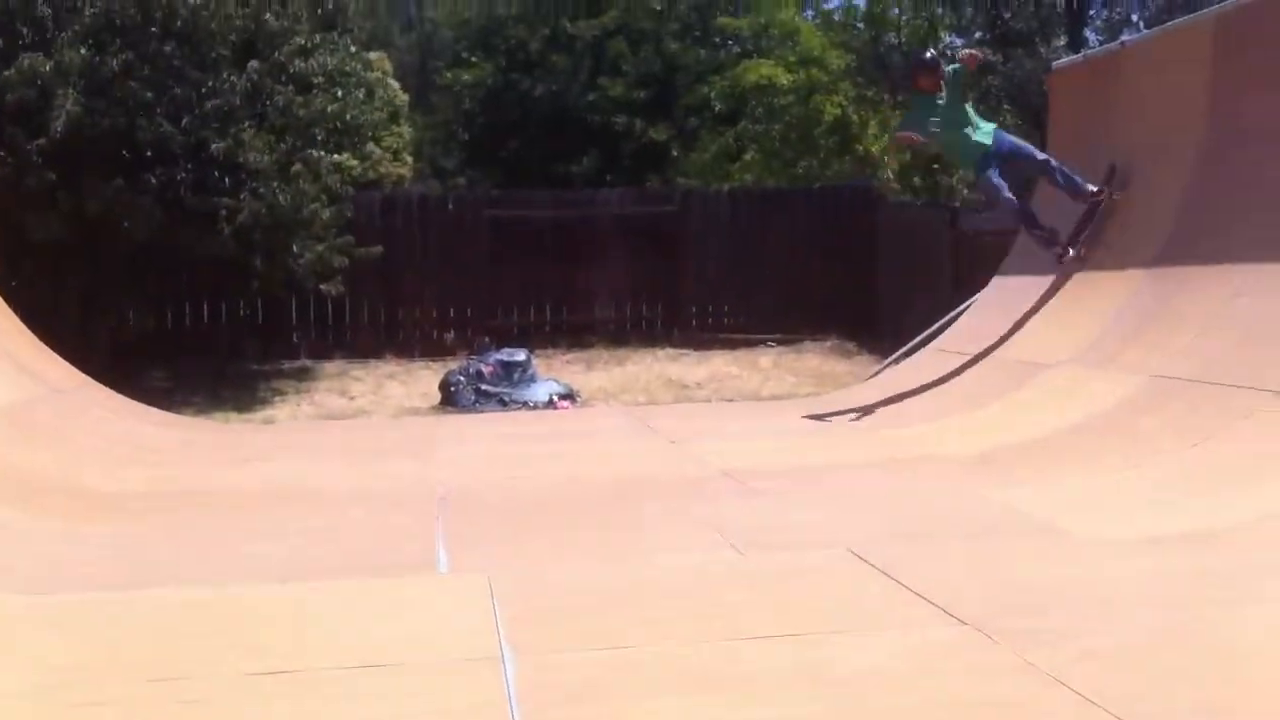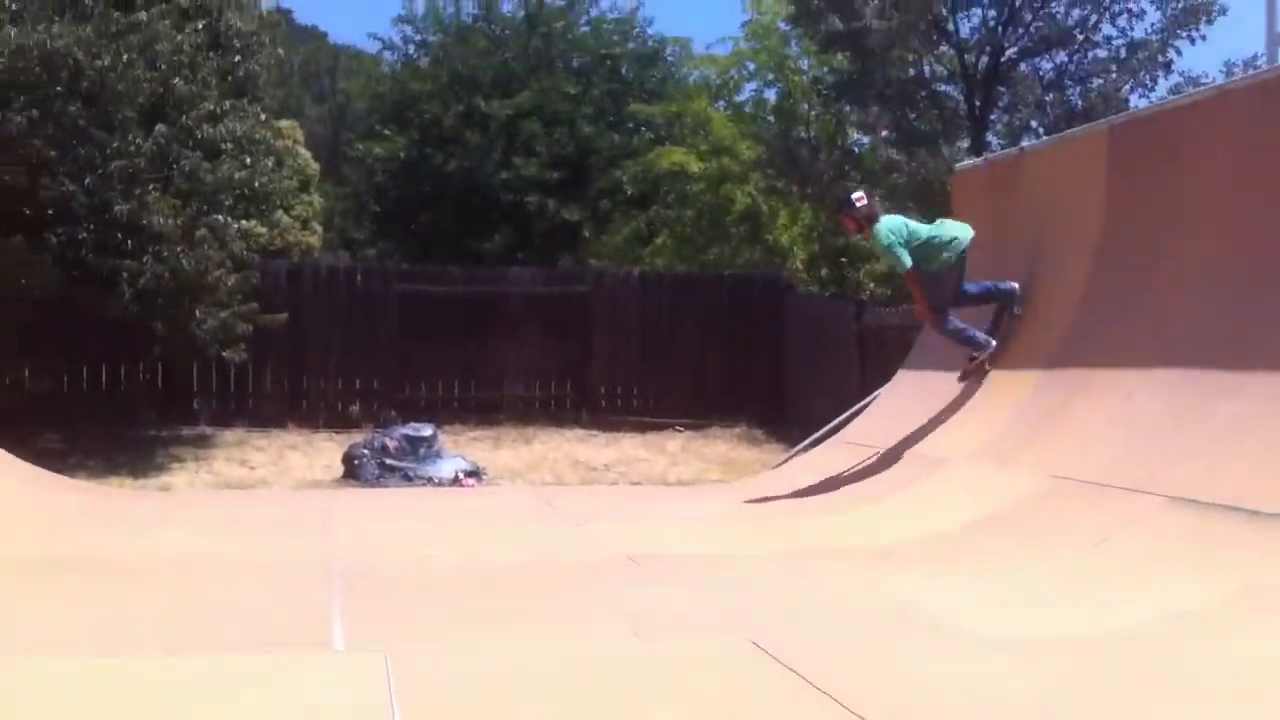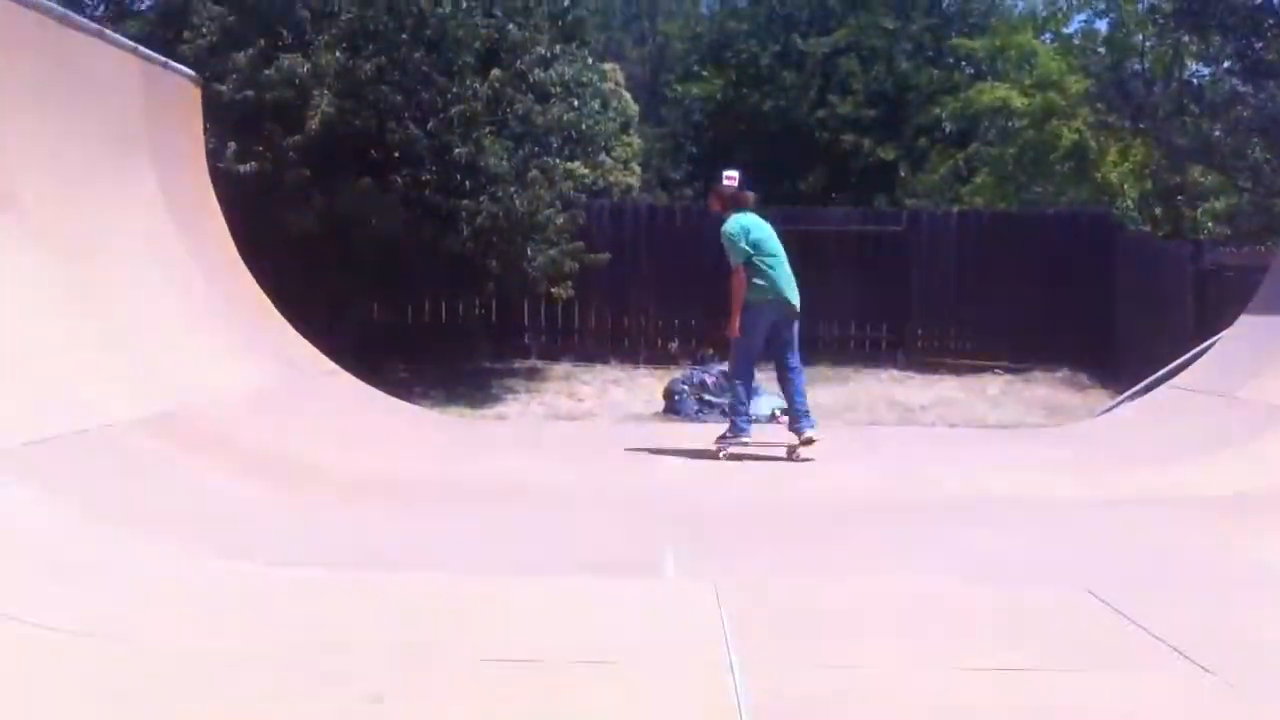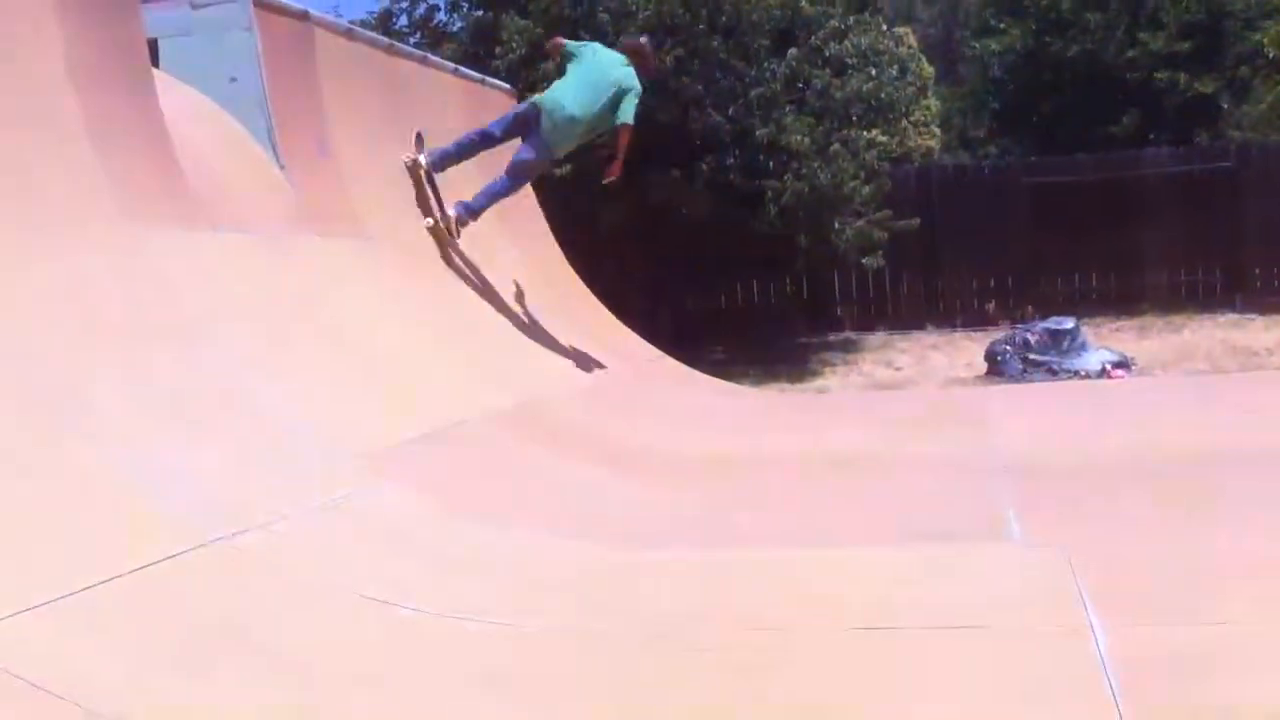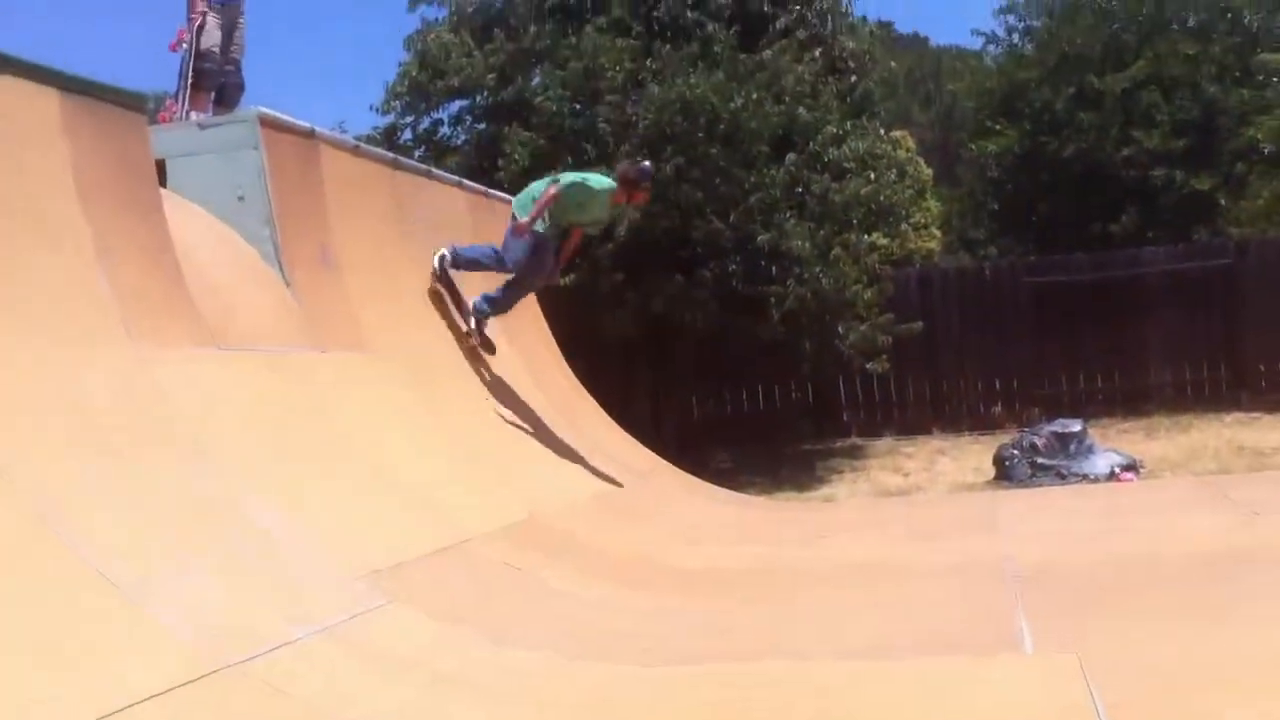
dt=0.7s
person 1, frame 1
left shoulder: (952, 77)
right shoulder: (917, 108)
right elbow: (899, 135)
left wrist: (970, 55)
right wrist: (906, 136)
left hip: (991, 137)
right hip: (972, 159)
left knee: (1041, 161)
right knee: (1009, 204)
left ankle: (1084, 191)
right ankle: (1054, 244)
person 1, frame 2
left shoulder: (883, 239)
right shoulder: (886, 221)
left elbow: (909, 274)
left wrist: (923, 307)
left hip: (946, 251)
right hip: (954, 239)
left knee: (934, 314)
right knee: (952, 295)
left ankle: (982, 346)
right ankle: (1005, 292)
person 1, frame 3
left shoulder: (731, 227)
right shoulder: (753, 220)
left elbow: (739, 273)
left wrist: (735, 317)
left hip: (761, 297)
right hip: (788, 296)
left knee: (741, 365)
right knee: (789, 365)
left ankle: (740, 428)
right ankle: (803, 426)
person 1, frame 4
left shoulder: (598, 51)
right shoulder: (633, 86)
left elbow: (558, 44)
right elbow: (625, 126)
left wrist: (550, 46)
right wrist: (617, 163)
left hip: (546, 105)
right hip: (564, 128)
left knee: (491, 133)
right knee: (516, 175)
left ankle: (433, 160)
right ankle: (464, 211)
person 1, frame 5
left shoulder: (612, 209)
right shoulder: (600, 188)
left elbow: (578, 230)
right elbow: (558, 185)
left wrist: (558, 263)
right wrist: (530, 219)
left hip: (552, 222)
right hip: (535, 210)
left knee: (538, 276)
right knee: (511, 260)
left ankle: (482, 309)
right ankle: (452, 256)
